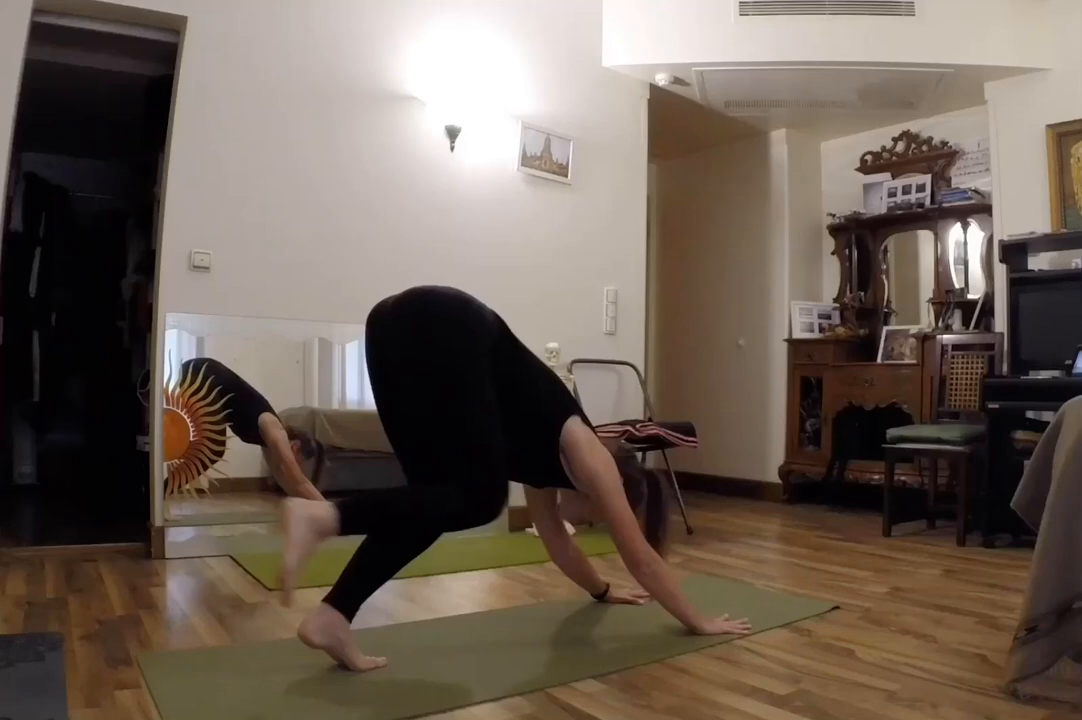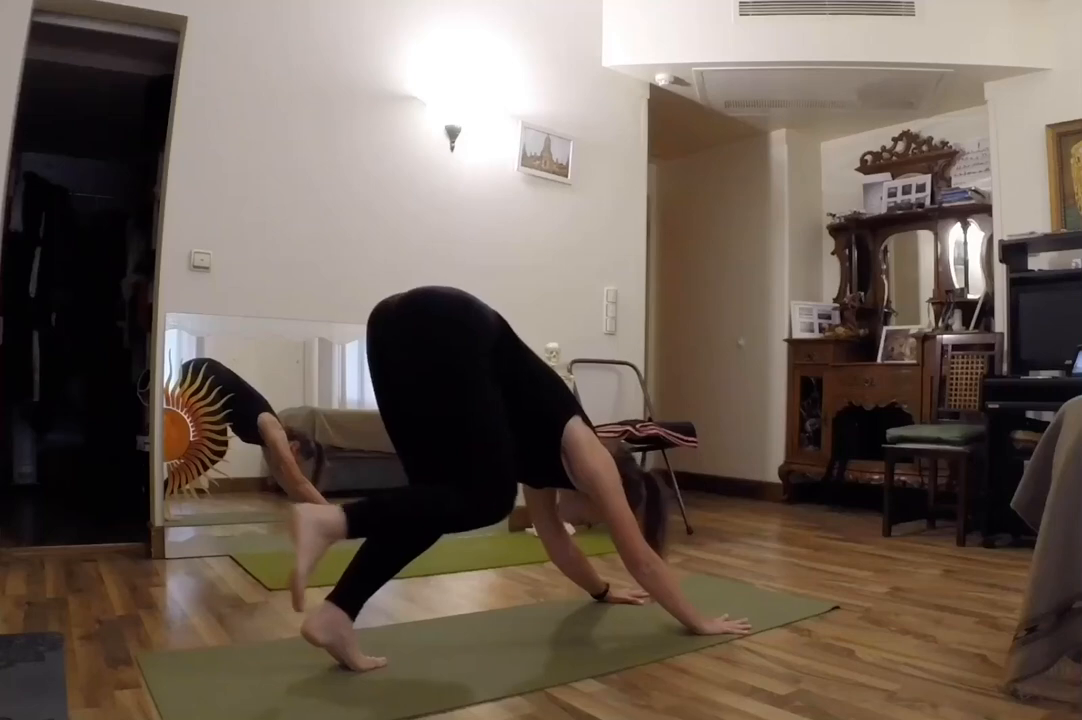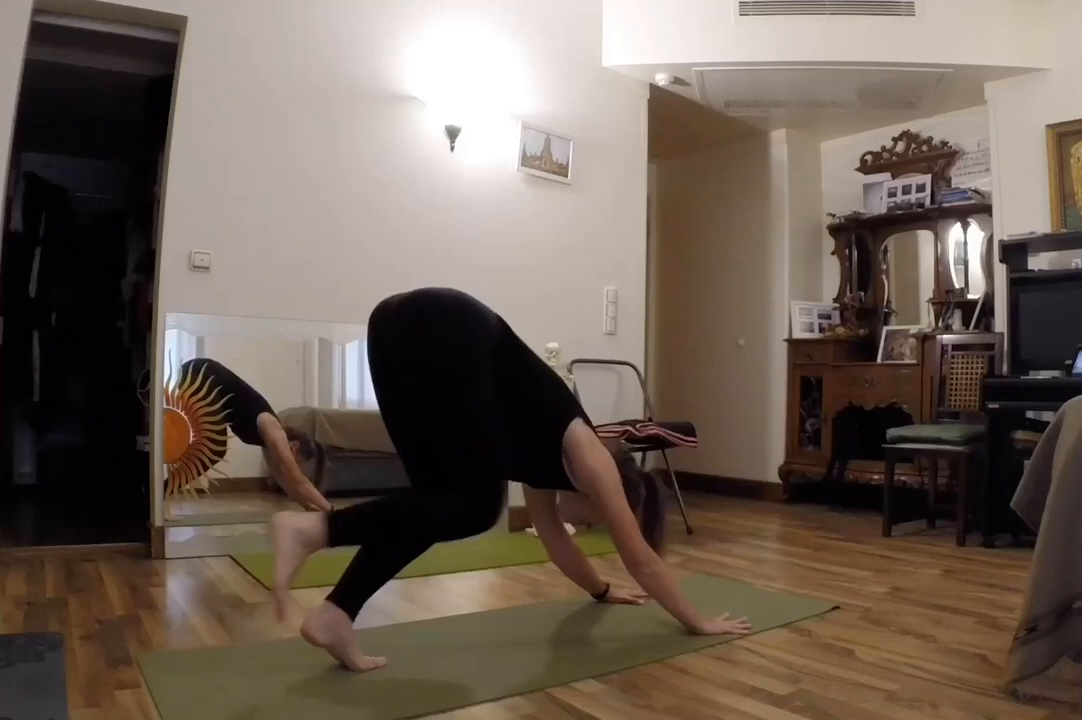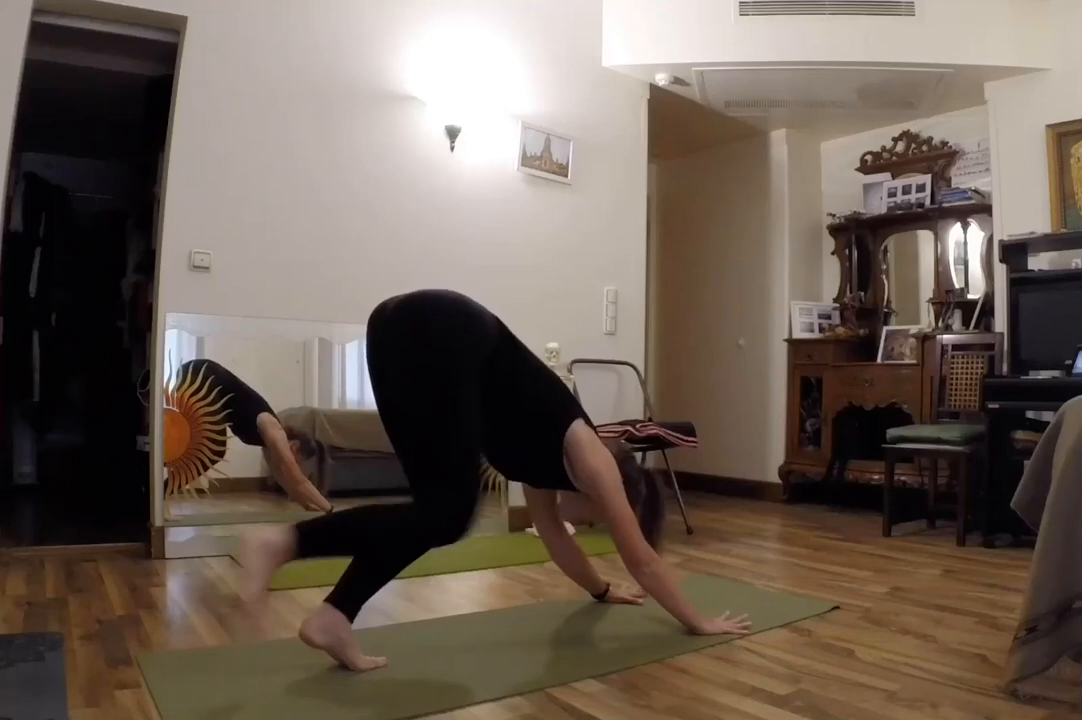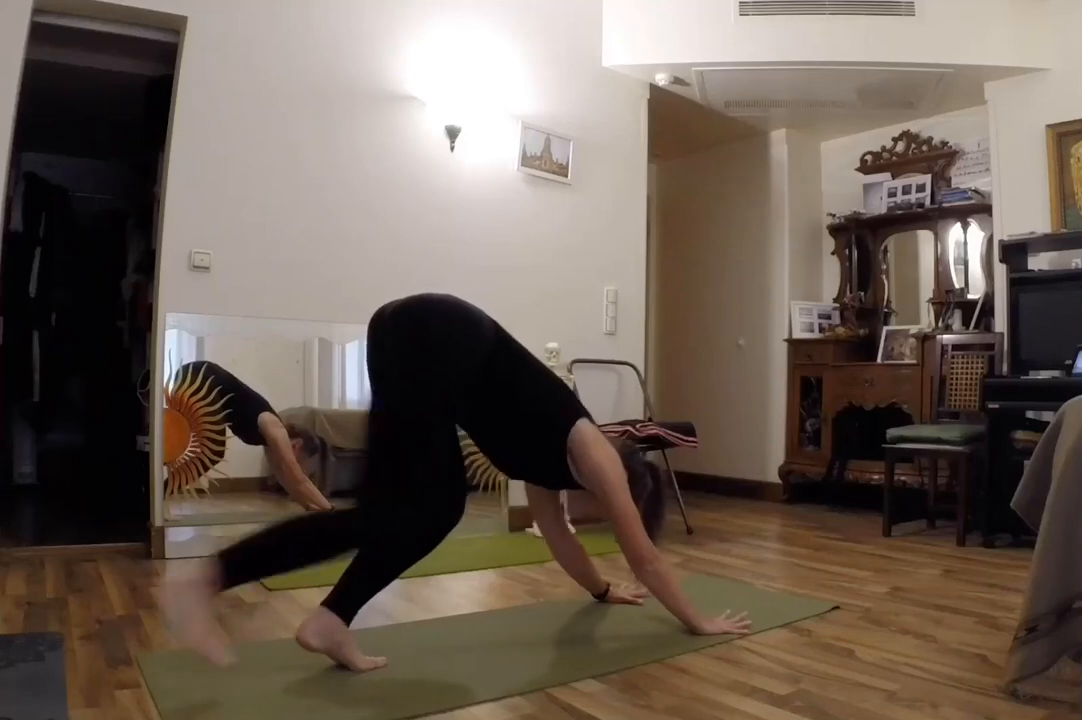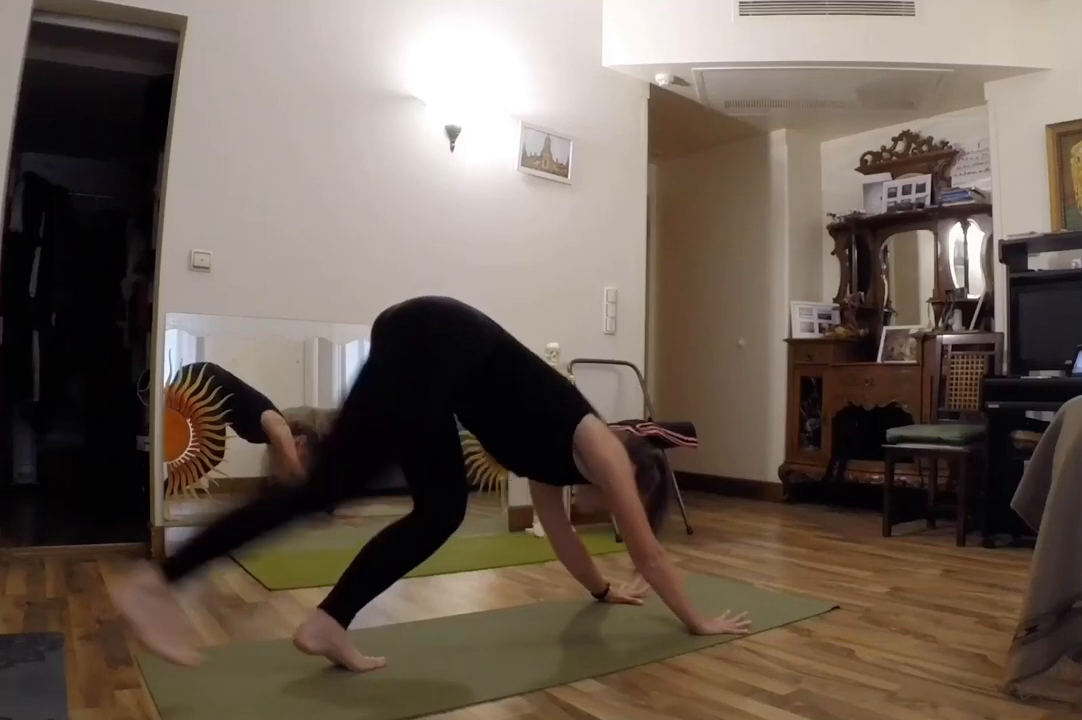
dt=0.1s
person 1, frame 1
left shoulder: (553, 456)
right shoulder: (585, 455)
left elbow: (554, 536)
right elbow: (639, 557)
left wrist: (602, 590)
right wrist: (699, 622)
left hip: (399, 324)
right hip: (441, 330)
left knee: (437, 500)
right knee: (481, 497)
left ankle: (332, 616)
right ankle: (325, 515)
person 1, frame 2
left shoulder: (555, 456)
right shoulder: (586, 456)
left elbow: (554, 538)
right elbow: (640, 558)
left wrist: (602, 591)
right wrist: (701, 622)
left hip: (401, 326)
right hip: (443, 332)
left knee: (437, 500)
right knee: (488, 498)
left ankle: (335, 615)
right ankle: (331, 520)
person 1, frame 3
left shoulder: (556, 457)
right shoulder: (589, 457)
left elbow: (554, 536)
right elbow: (641, 558)
left wrist: (602, 589)
right wrist: (699, 620)
left hip: (404, 323)
right hip: (441, 331)
left knee: (444, 500)
right knee: (477, 506)
left ankle: (335, 614)
right ankle: (312, 528)
person 1, frame 4
left shoulder: (549, 458)
right shoulder: (587, 457)
left elbow: (554, 535)
right elbow: (641, 557)
left wrist: (604, 590)
right wrist: (699, 621)
left hip: (401, 327)
right hip: (439, 336)
left knee: (435, 509)
right knee: (447, 517)
left ankle: (334, 616)
right ankle: (281, 542)
person 1, frame 5
left shoulder: (560, 455)
right shoulder: (589, 450)
left elbow: (554, 533)
right elbow: (642, 554)
left wrist: (604, 590)
right wrist: (696, 621)
left hip: (407, 329)
right hip: (435, 338)
left knee: (439, 506)
right knee: (381, 513)
left ankle: (330, 620)
right ankle: (207, 579)
person 1, frame 6
left shoulder: (552, 455)
right shoulder: (598, 447)
left elbow: (560, 531)
right elbow: (648, 551)
left wrist: (605, 590)
right wrist: (699, 620)
left hip: (419, 336)
right hip: (438, 342)
left knee: (442, 511)
right knee: (328, 485)
left ankle: (328, 623)
right ankle: (155, 581)
